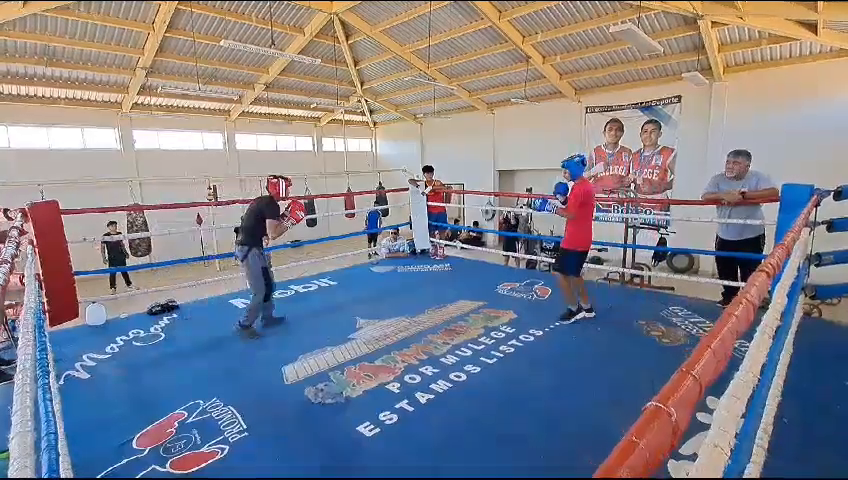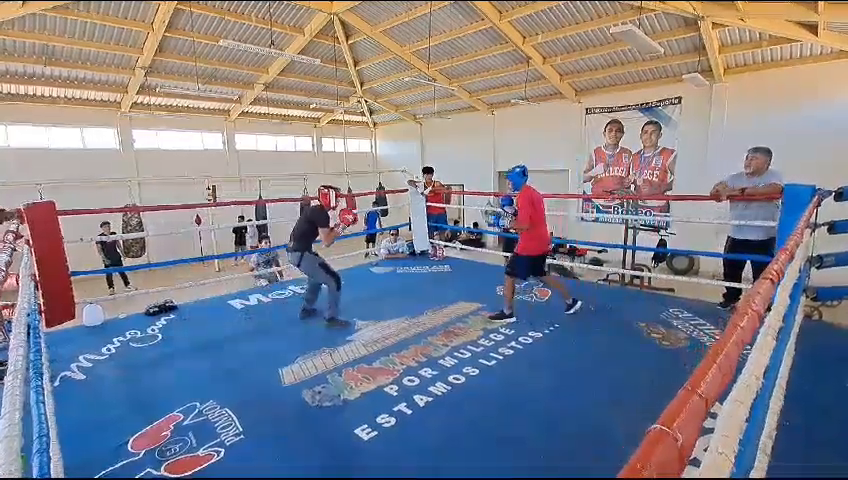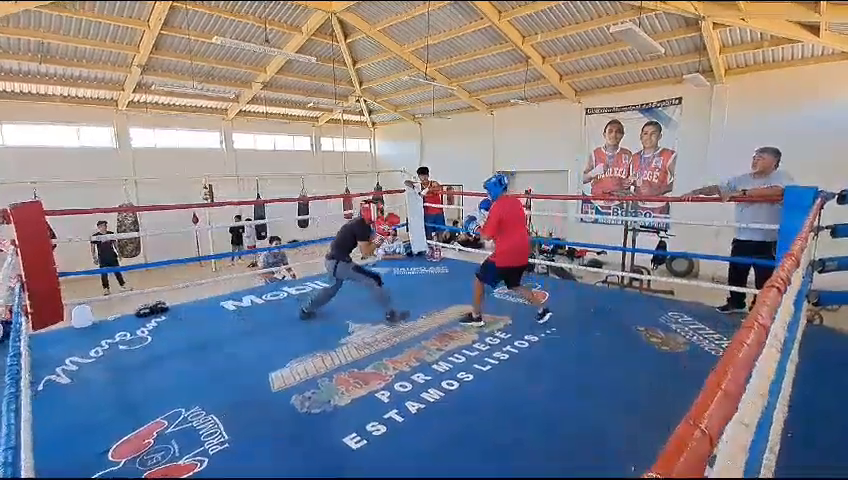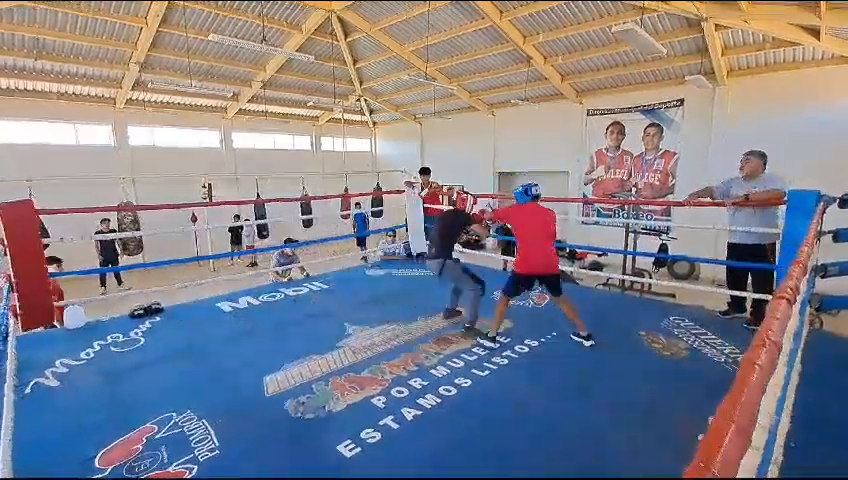
dt=0.5s
person 1, frame 1
left shoulder: (757, 178)
right shoulder: (718, 179)
left elbow: (773, 192)
right elbow: (705, 197)
left wrist: (743, 195)
right wrist: (724, 195)
left hip: (752, 236)
right hip: (725, 236)
left knee: (750, 271)
right knee: (725, 270)
right ankle: (729, 296)
person 1, frame 2
left shoulder: (774, 176)
right shoulder: (735, 178)
left elbow: (775, 189)
right elbow: (714, 194)
left wrist: (741, 191)
right wrist: (719, 189)
left hip: (764, 237)
right hip: (736, 236)
left knee: (762, 275)
right knee: (730, 269)
right ankle: (731, 298)
person 1, frame 3
left shoulder: (782, 177)
right shoulder: (742, 179)
left elbow: (776, 191)
right elbow: (718, 188)
left wrist: (743, 193)
right wrist: (697, 191)
left hip: (768, 239)
right hip: (742, 237)
left knee: (764, 277)
right knee: (736, 272)
right ankle: (736, 302)
person 1, frame 4
left shoulder: (772, 180)
right shoulder: (733, 183)
left elbow: (779, 194)
right elbow: (712, 190)
left wrist: (745, 197)
right wrist: (695, 194)
left hip: (762, 242)
right hip: (736, 241)
left knee: (762, 281)
right knee: (734, 277)
left ankle: (759, 315)
right ankle: (737, 307)
person 2, frame 1
left shoulder: (579, 187)
right shoulder: (586, 184)
left elbow: (570, 214)
left wrist: (550, 206)
right wrist: (564, 201)
left hip: (574, 240)
right hip: (582, 239)
left knee: (561, 273)
right knee: (573, 274)
left ankle: (574, 309)
right ankle: (586, 307)
person 2, frame 2
left shoulder: (523, 196)
right shoulder: (533, 192)
left elbow: (524, 225)
left hip: (528, 245)
right hip: (541, 243)
left knee: (510, 276)
right knee: (542, 275)
left ankle: (507, 312)
right ankle: (570, 301)
person 2, frame 3
left shoulder: (496, 207)
right shoulder: (517, 203)
left elbow: (487, 236)
left hip: (504, 256)
right hip: (521, 254)
left knee: (479, 281)
right knee: (514, 286)
left ankle: (475, 316)
right ankle: (542, 309)
person 2, frame 4
left shoulder: (517, 210)
right shoulder: (550, 214)
left elbow: (492, 216)
left hip: (526, 265)
right hip: (550, 265)
left knee: (505, 297)
right knee: (558, 297)
left ankle: (492, 335)
right ankle: (584, 333)
person 3, frame 1
left shoulder: (261, 201)
right shoulder: (272, 206)
right elbow: (273, 234)
left wrist: (286, 215)
right wrist: (292, 221)
left hip: (246, 247)
right hip: (251, 250)
left knee: (266, 284)
right knee: (264, 289)
left ankle: (268, 318)
right ankle: (244, 325)
person 3, frame 2
left shoulder: (314, 210)
right shoulder: (321, 214)
left elbow: (325, 233)
right elbow: (327, 241)
left wrist: (340, 224)
right wrist: (342, 226)
left hip: (294, 251)
right hip: (302, 253)
left knee: (317, 278)
right knee: (333, 280)
left ankle: (306, 308)
right ankle: (331, 317)
person 3, frame 3
left shoulder: (358, 223)
right shoulder: (360, 226)
right elbow: (366, 254)
left hip: (332, 260)
right hip: (338, 263)
left knee: (336, 286)
right knee: (373, 281)
left ankle: (306, 309)
right ankle: (391, 314)
person 3, frame 4
left shoulder: (445, 215)
right shoulder: (463, 216)
right elbow: (484, 234)
left wrist: (470, 223)
left hip: (431, 260)
right hip: (441, 261)
left knee: (461, 279)
right knee: (477, 287)
left ankle: (450, 309)
right ankle: (469, 325)
